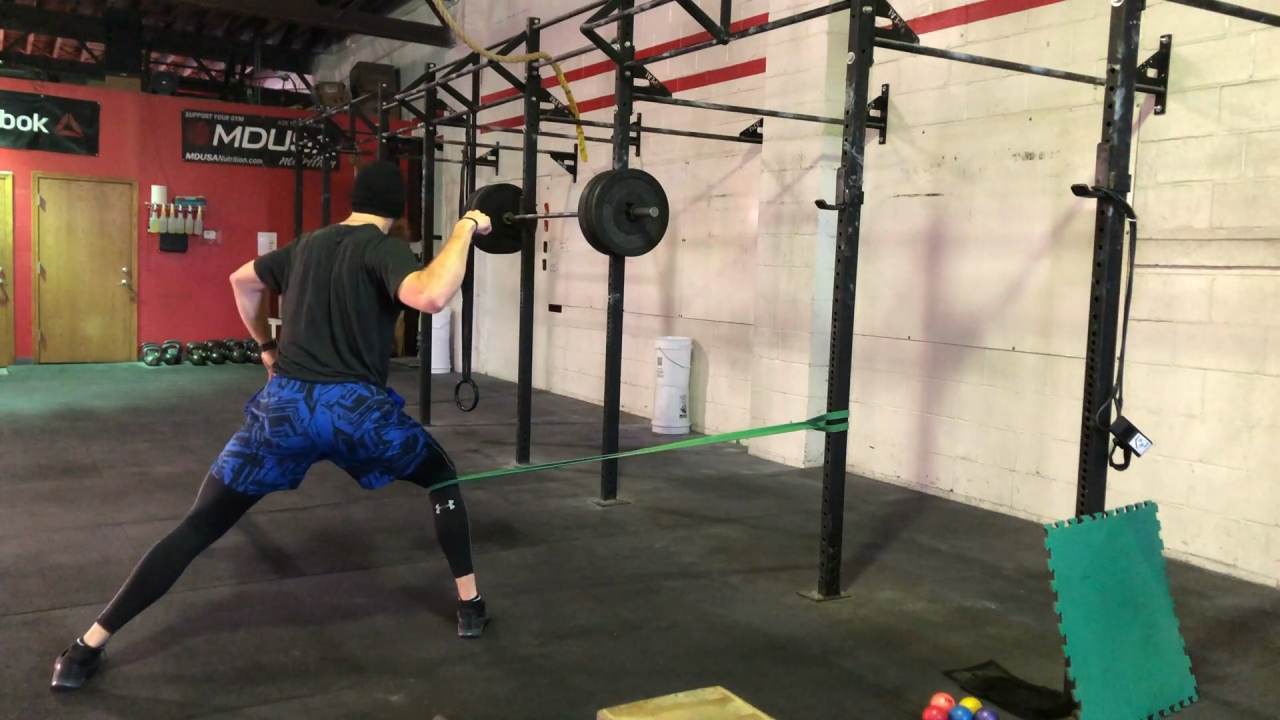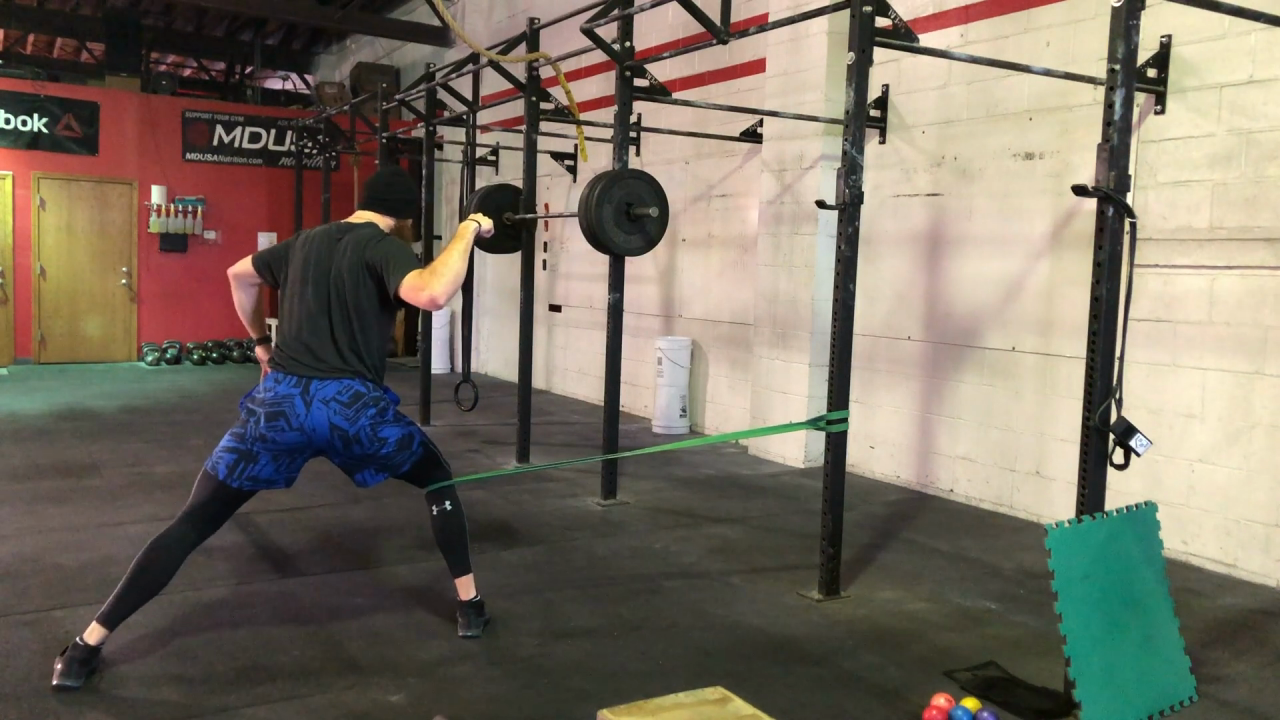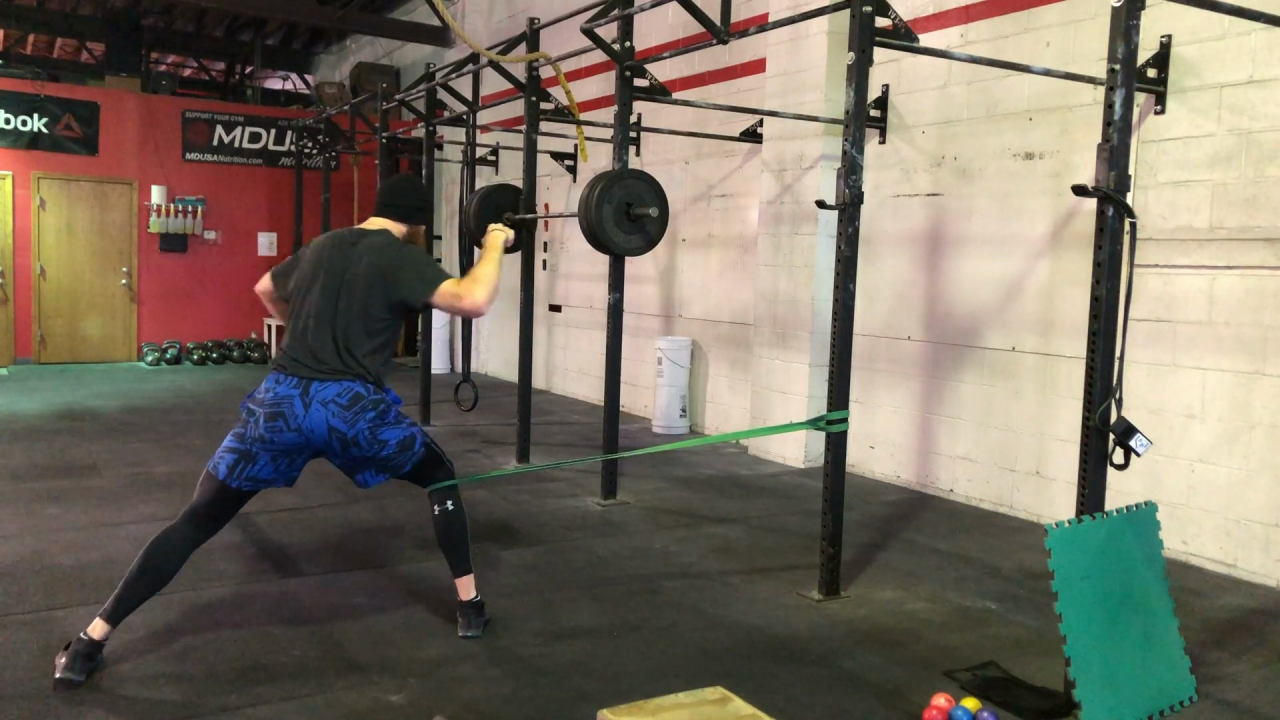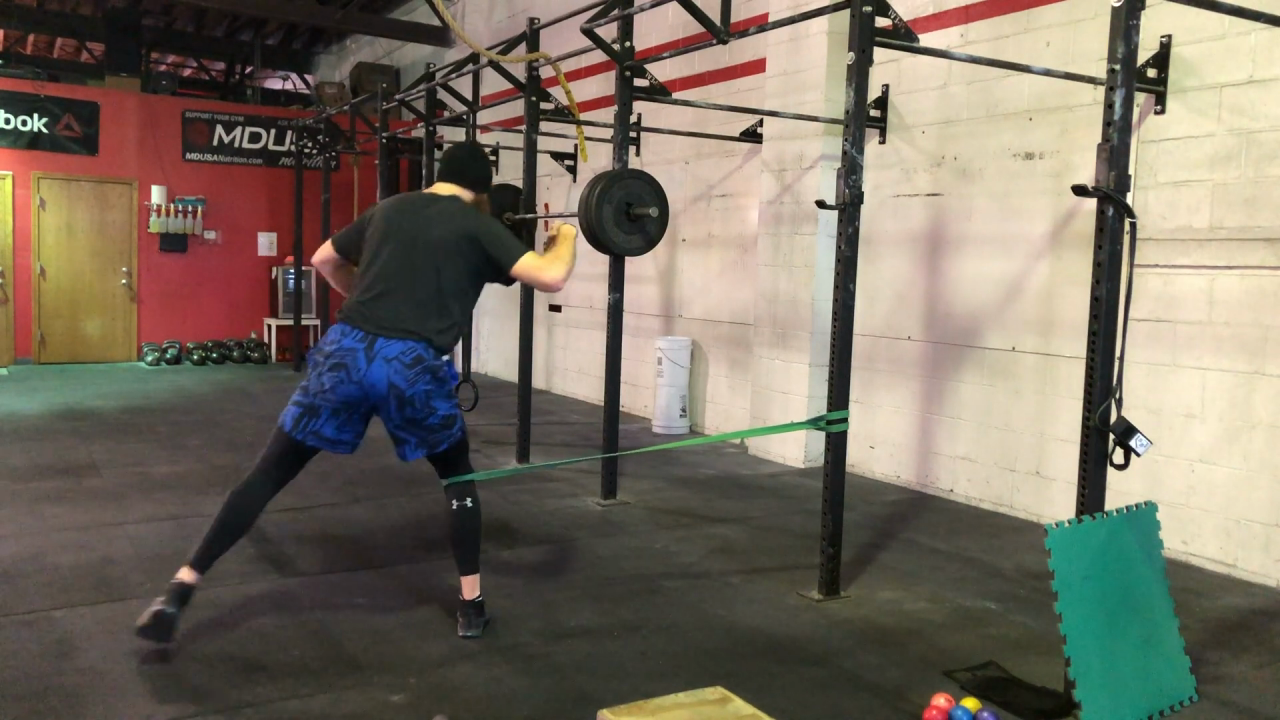
dt=0.3s
person 1, frame 1
left shoulder: (307, 245)
right shoulder: (383, 249)
left elbow: (242, 280)
right elbow: (430, 295)
left wrist: (267, 347)
right wrist: (462, 231)
left hip: (283, 405)
right hip: (355, 411)
left knee: (198, 528)
right knee: (442, 477)
left ankle: (86, 648)
right ankle: (471, 607)
person 1, frame 2
left shoulder: (306, 242)
right shoulder: (383, 248)
left elbow: (239, 275)
right elbow: (432, 293)
left wrist: (262, 341)
right wrist: (466, 233)
left hip: (279, 399)
right hip: (350, 404)
left knee: (193, 522)
right knee: (437, 478)
left ankle: (86, 646)
right ankle: (470, 607)
person 1, frame 3
left shoulder: (322, 247)
right shoulder: (399, 258)
left elbow: (266, 290)
right elbow: (472, 301)
right wrist: (494, 247)
left hip: (280, 398)
right hip: (351, 407)
left knee: (195, 523)
right knee: (440, 477)
left ankle: (88, 643)
right ankle: (470, 607)
person 1, frame 4
left shoulder: (388, 210)
right shoulder: (476, 225)
left elbow: (324, 260)
right elbow: (551, 277)
right wrist: (565, 237)
left hip: (344, 350)
right hip: (411, 366)
left knee: (268, 474)
right knee: (458, 475)
left ankle: (180, 589)
right ankle: (471, 607)
